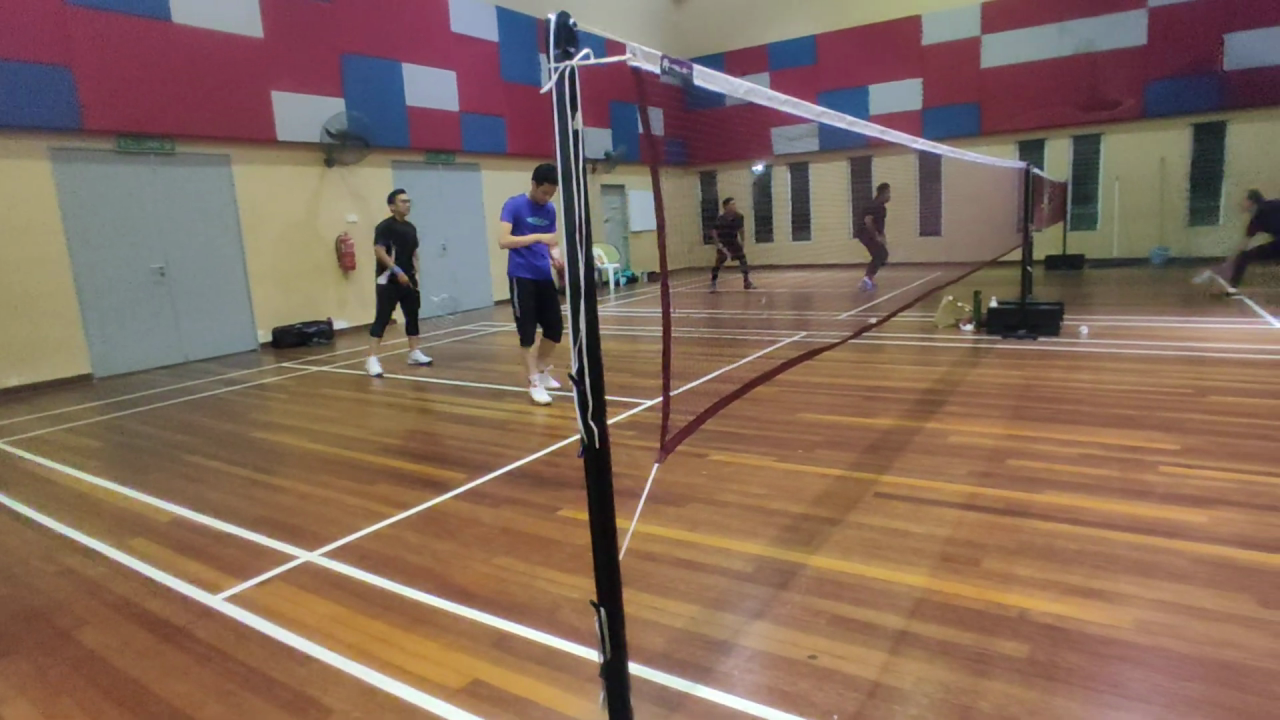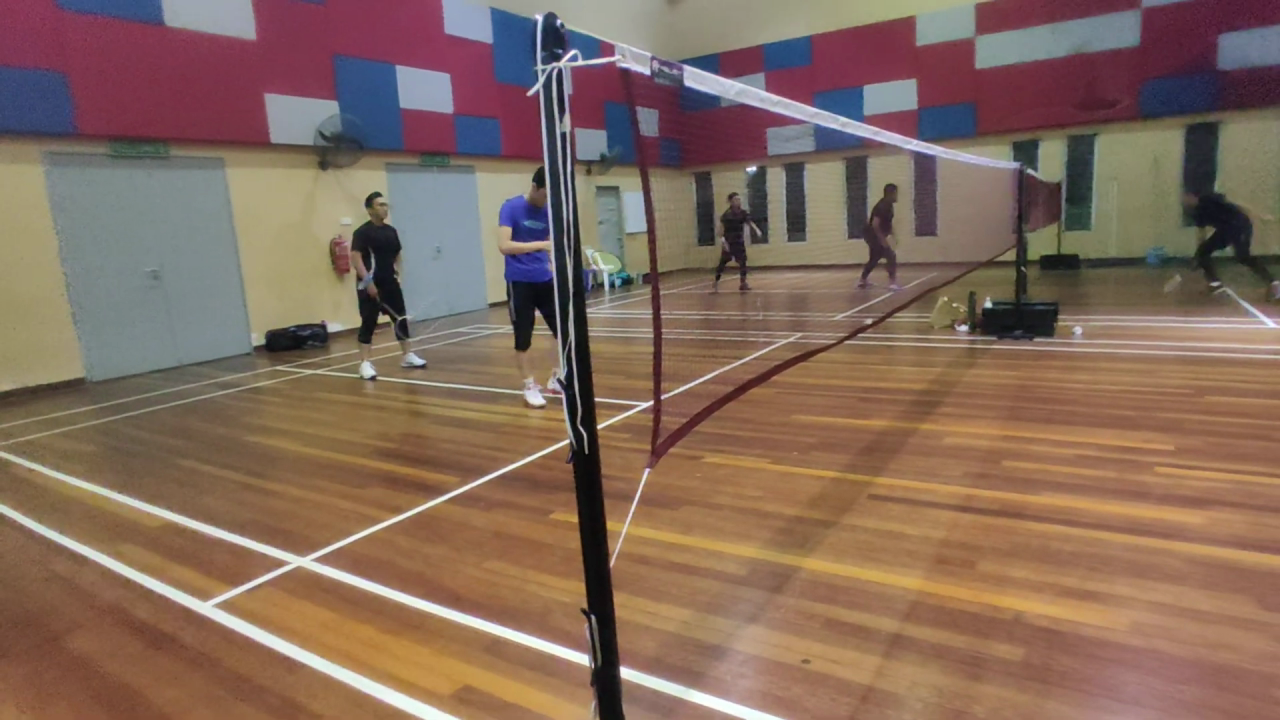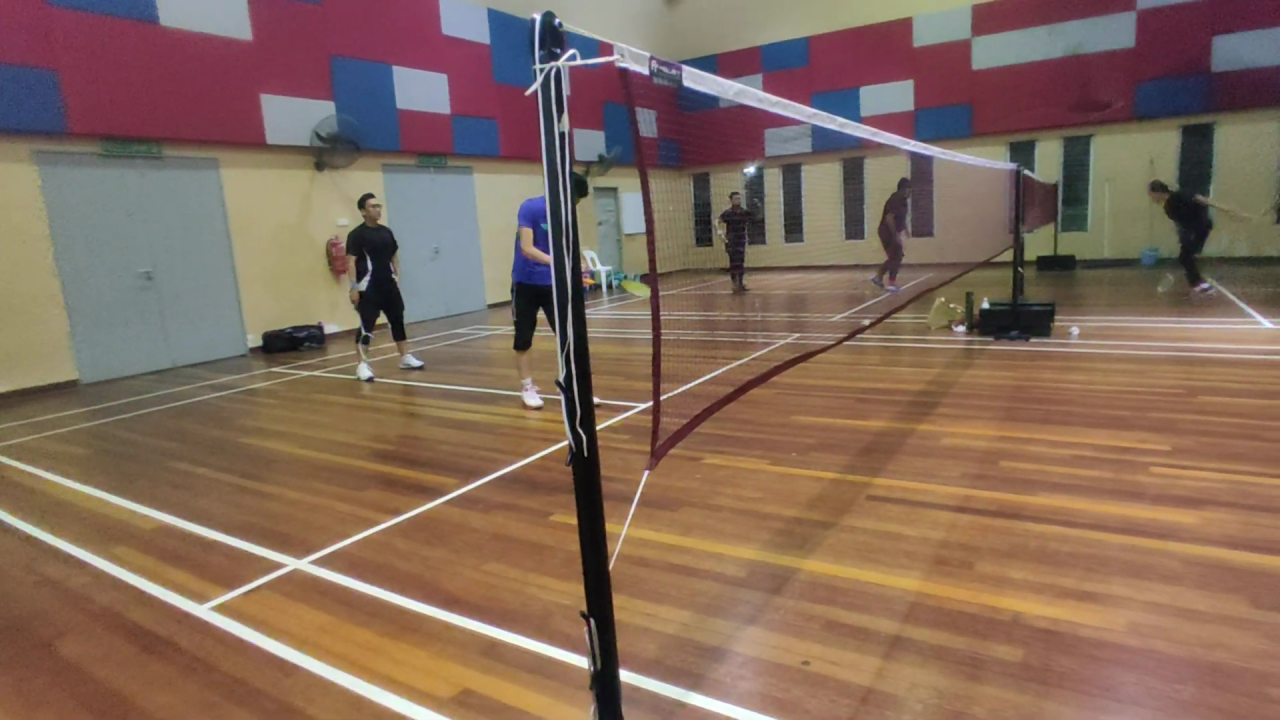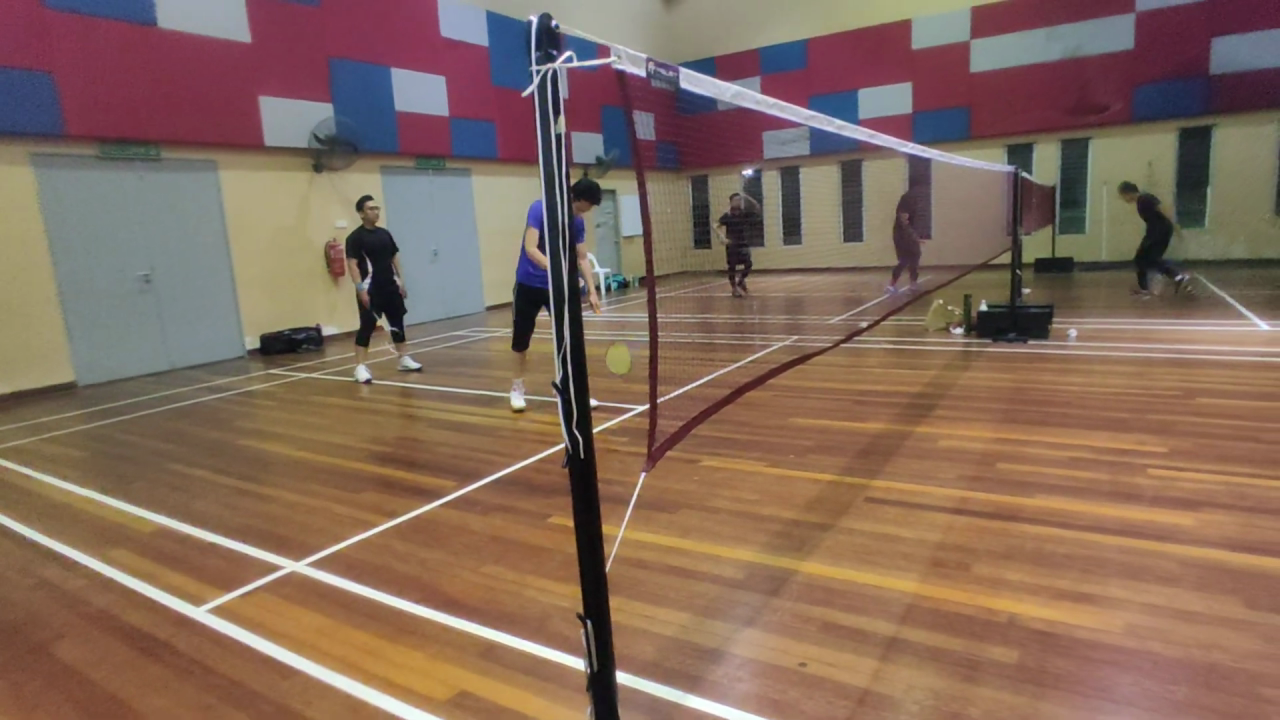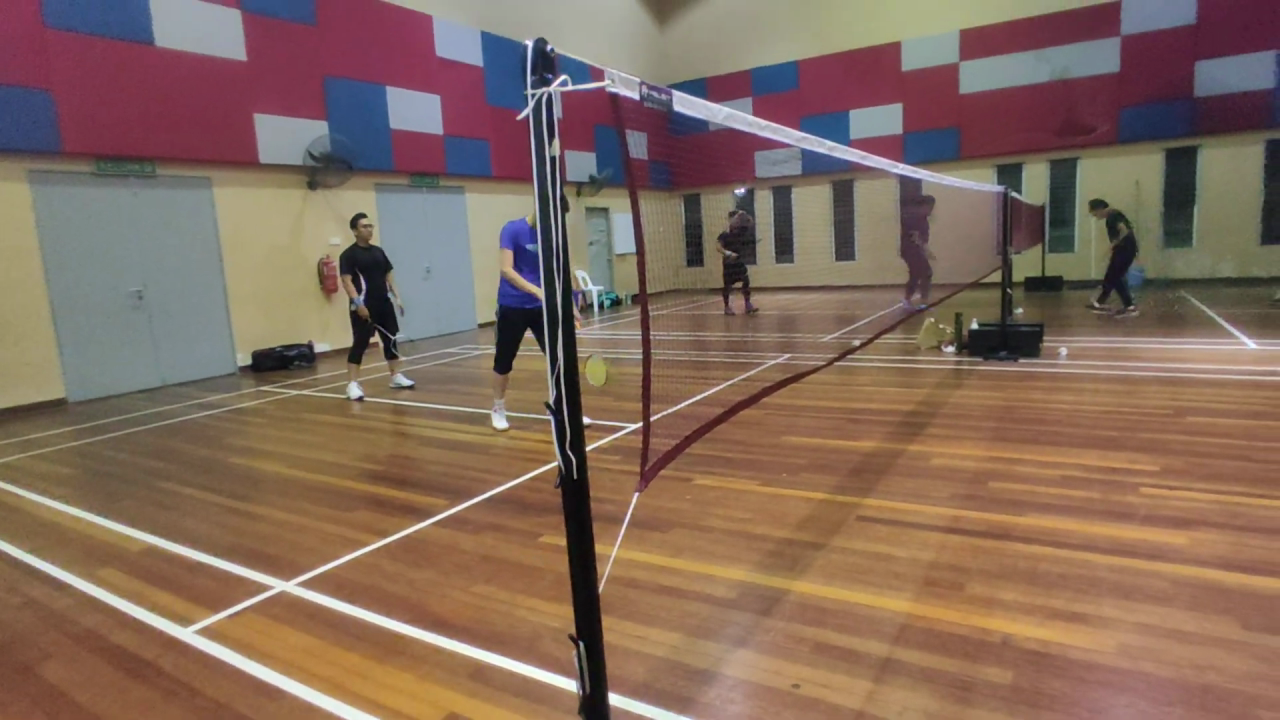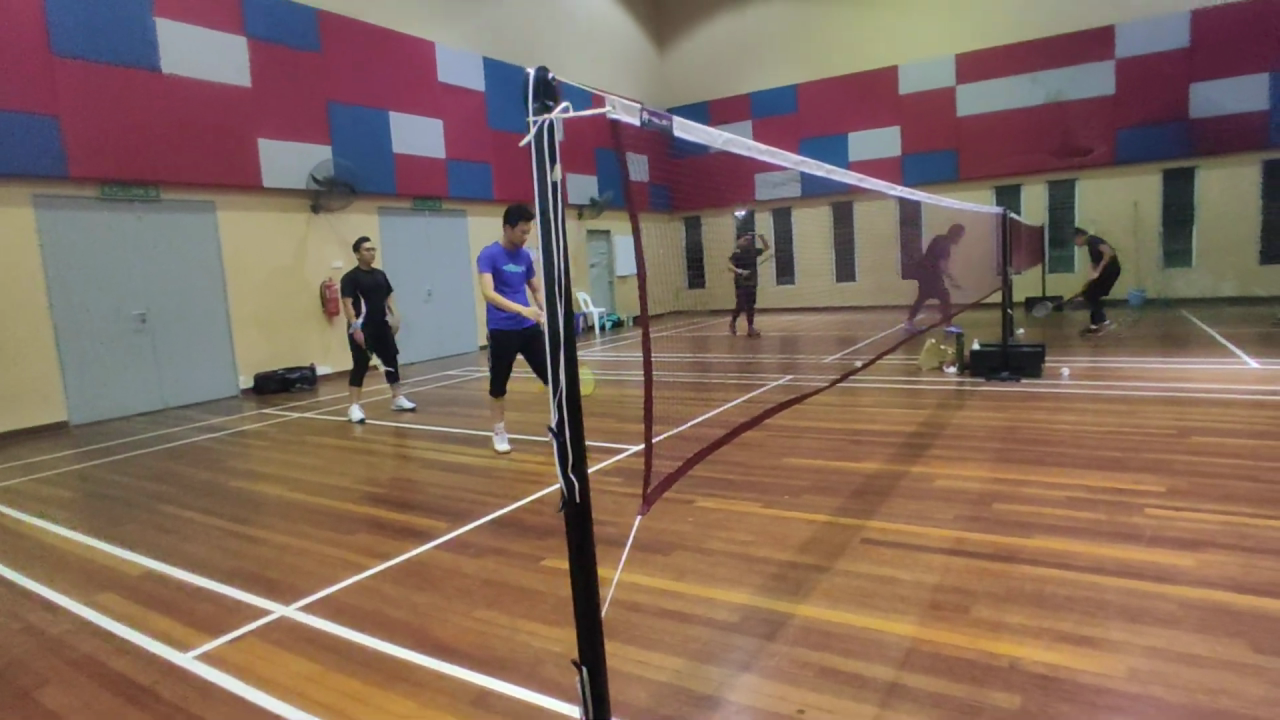
dt=0.3s
person 1, frame 1
left shoulder: (550, 210)
right shoulder: (514, 206)
right elbow: (503, 241)
left wrist: (556, 257)
right wrist: (537, 237)
left hip: (545, 277)
right hip: (522, 277)
left knee: (555, 329)
right knee: (527, 332)
left ankle: (542, 371)
right ankle: (534, 382)
person 1, frame 2
left shoulder: (548, 213)
right shoulder: (511, 208)
right elbow: (504, 246)
left wrist: (555, 262)
right wrist: (540, 244)
left hip: (545, 280)
right hip: (520, 281)
right knee: (523, 336)
left ankle: (558, 379)
right ankle: (530, 386)
person 1, frame 3
right shoulder: (530, 208)
right elbow: (527, 249)
left wrist: (577, 270)
left hip: (553, 284)
right hip: (526, 283)
right knee: (523, 339)
right ankle: (527, 388)
person 1, frame 4
left shoulder: (577, 222)
right shoulder: (539, 209)
left elbow: (582, 257)
right elbow: (530, 249)
left wrist: (591, 291)
right hip: (529, 284)
right knee: (521, 339)
right ankle: (517, 388)
person 1, frame 5
right shoulder: (512, 230)
right elbow: (506, 270)
left wrist: (571, 304)
right wrist: (537, 291)
left hip: (541, 307)
right hip: (512, 307)
right knee: (503, 361)
right ankle: (498, 410)
person 1, frame 6
left shoulder: (525, 256)
right shoulder: (488, 255)
left elbow: (536, 289)
right elbow: (488, 293)
left wrist: (547, 315)
right wrist: (521, 309)
left hip: (530, 328)
right hip: (502, 331)
left knee: (551, 374)
right knee: (499, 385)
right ankle: (499, 433)
person 2, frame 1
left shoulder: (410, 228)
right shoulder: (385, 226)
right elbow: (379, 251)
left wrist: (415, 272)
right wrist: (397, 271)
left hip: (408, 279)
right hip: (388, 280)
left knee: (412, 315)
right knee: (382, 318)
left ankle: (414, 353)
right ankle: (372, 359)
person 2, frame 2
left shoulder: (391, 231)
right shoulder: (363, 232)
left elbow: (397, 255)
right elbow: (356, 258)
left wrist: (398, 275)
right wrist: (367, 281)
left hip: (391, 284)
right hip: (371, 286)
left knee: (401, 319)
right knee: (369, 323)
left ankle: (408, 356)
right ankle: (365, 364)
person 2, frame 3
left shoulder: (386, 232)
right shoulder: (357, 235)
left elbow: (394, 255)
right elbow: (350, 261)
left wrist: (397, 275)
right wrist: (353, 287)
left hip: (389, 285)
right hip: (368, 288)
left knee: (398, 320)
right knee: (366, 325)
left ankle: (405, 357)
right ankle: (362, 365)
person 2, frame 4
left shoulder: (385, 234)
right shoulder: (355, 237)
left elbow: (394, 257)
right elbow: (352, 264)
left wrist: (400, 280)
right wrist: (360, 288)
left hip: (390, 287)
right hip: (370, 290)
left knee: (397, 323)
right knee: (367, 326)
left ankle: (404, 359)
right ankle: (360, 367)
person 2, frame 5
left shoulder: (378, 251)
right shoulder: (349, 254)
left elbow: (388, 274)
right elbow: (346, 280)
left wrist: (397, 297)
right wrist: (358, 303)
left hip: (384, 303)
right hip: (363, 307)
left knee: (391, 339)
right knee: (360, 343)
left ankle: (396, 376)
right ankle: (353, 384)
person 2, frame 6
left shoulder: (380, 275)
right shoulder: (351, 277)
left elbow: (388, 297)
right elbow: (347, 304)
left wrist: (394, 316)
right wrist: (355, 327)
left hip: (382, 327)
right hip: (362, 329)
left knee: (391, 362)
right knee: (360, 366)
left ankle: (398, 399)
right ankle: (354, 407)
